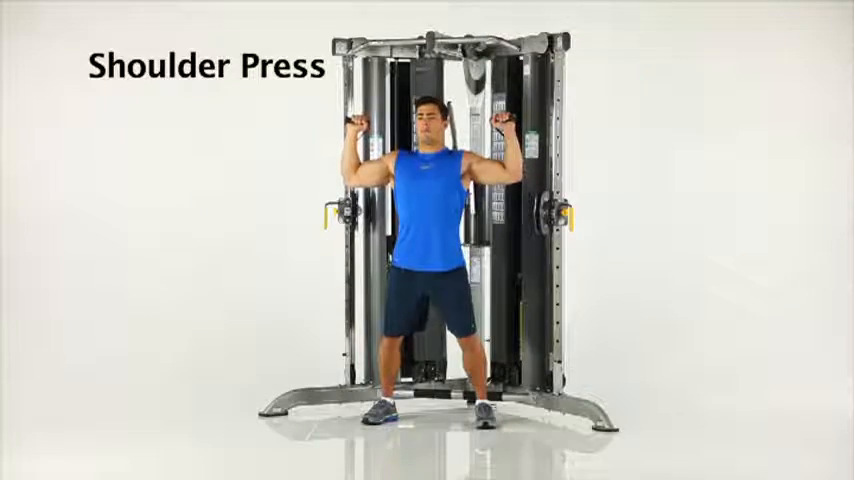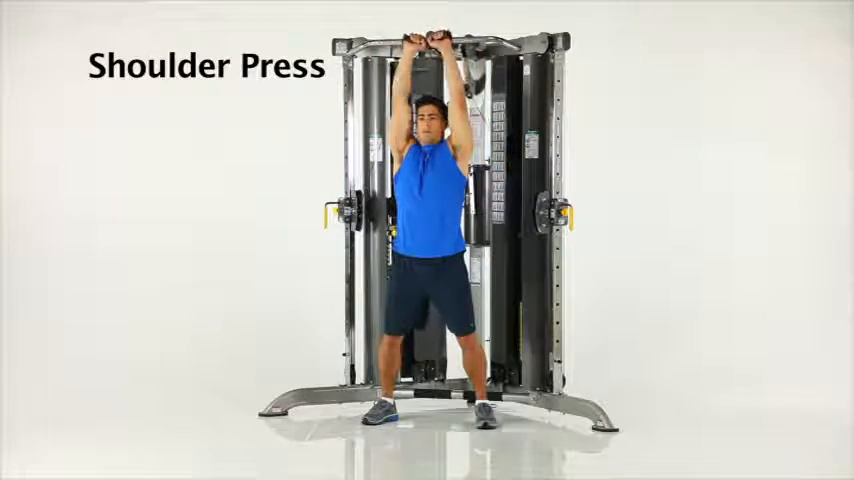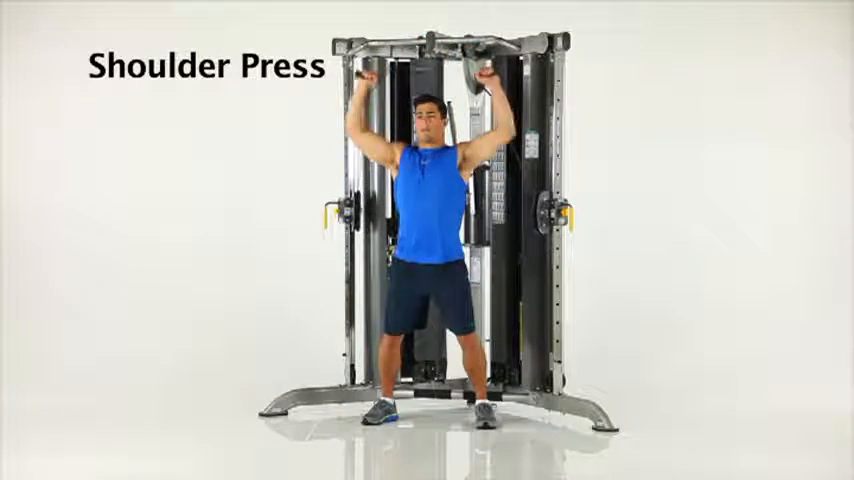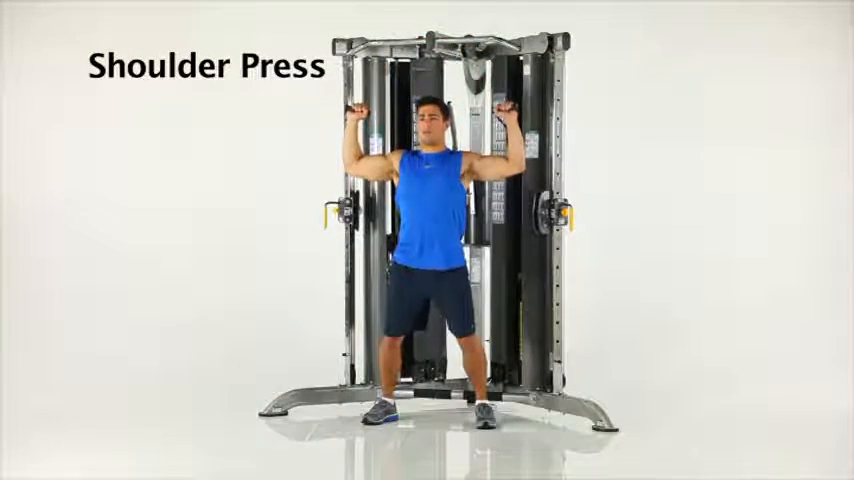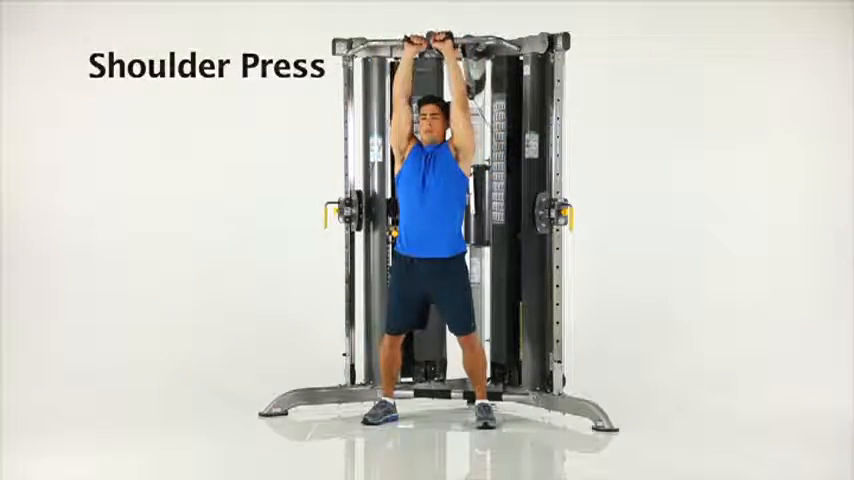
dt=1s
person 1, frame 1
left shoulder: (463, 162)
right shoulder: (396, 161)
left elbow: (512, 174)
right elbow: (351, 177)
left wrist: (509, 133)
right wrist: (351, 135)
left hip: (449, 268)
right hip: (405, 267)
left knee: (468, 338)
right knee: (391, 337)
left ankle: (482, 403)
right ankle: (386, 401)
person 1, frame 2
left shoulder: (456, 151)
right shoulder: (403, 151)
left elbow: (458, 99)
right elbow: (399, 99)
left wrist: (446, 51)
right wrist: (408, 52)
left hip: (447, 263)
right hip: (406, 262)
left knee: (467, 337)
right knee: (391, 336)
left ankle: (482, 402)
right ankle: (386, 401)
person 1, frame 3
left shoulder: (461, 157)
right shoulder: (398, 156)
left elbow: (505, 131)
right elbow: (356, 131)
left wrist: (494, 87)
right wrist: (363, 87)
left hip: (449, 265)
right hip: (406, 264)
left knee: (468, 336)
right knee: (391, 336)
left ankle: (482, 402)
right ankle: (386, 401)
person 1, frame 4
left shoulder: (464, 162)
right shoulder: (398, 161)
left elbow: (515, 165)
right elbow: (352, 165)
left wrist: (511, 122)
right wrist: (352, 122)
left hip: (450, 268)
right hip: (406, 267)
left knee: (468, 338)
right knee: (391, 337)
left ankle: (482, 402)
right ankle: (387, 401)
person 1, frame 5
left shoulder: (458, 152)
right shoulder: (405, 151)
left elbow: (460, 102)
right elbow: (399, 100)
left wrist: (449, 53)
right wrist: (409, 54)
left hip: (448, 263)
right hip: (407, 262)
left knee: (467, 336)
right knee: (392, 335)
left ankle: (482, 402)
right ankle: (387, 401)
